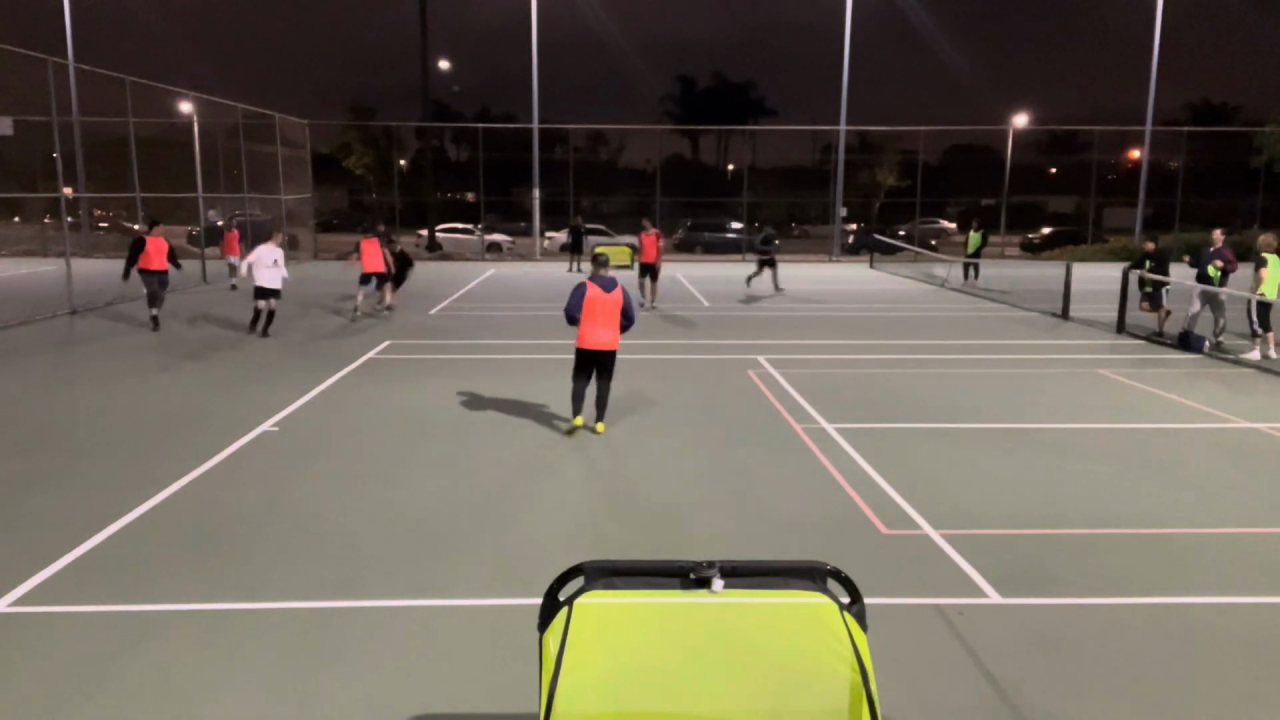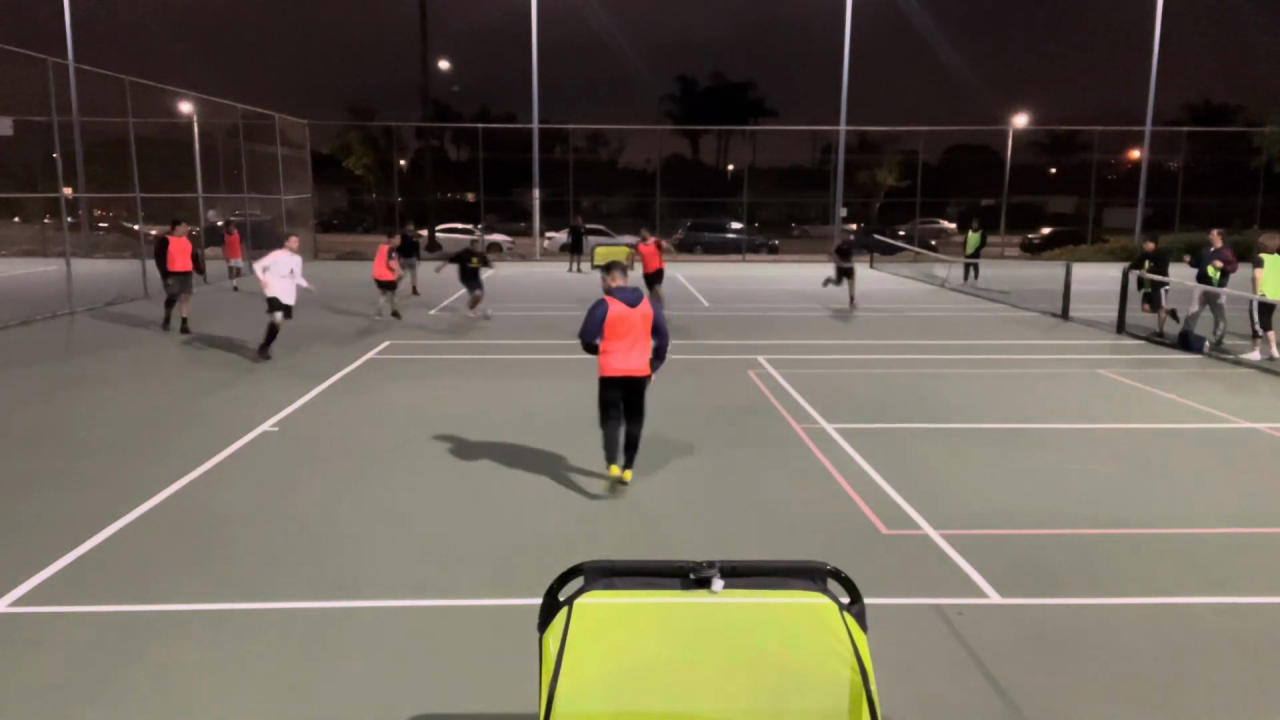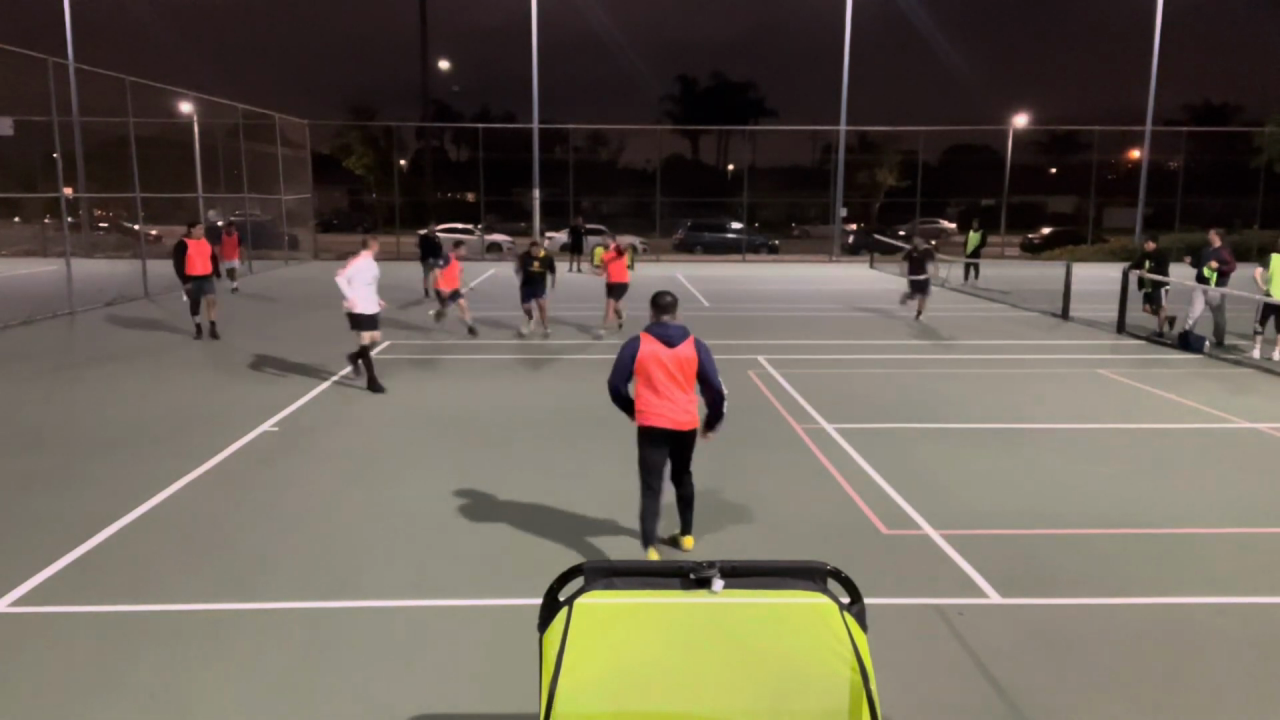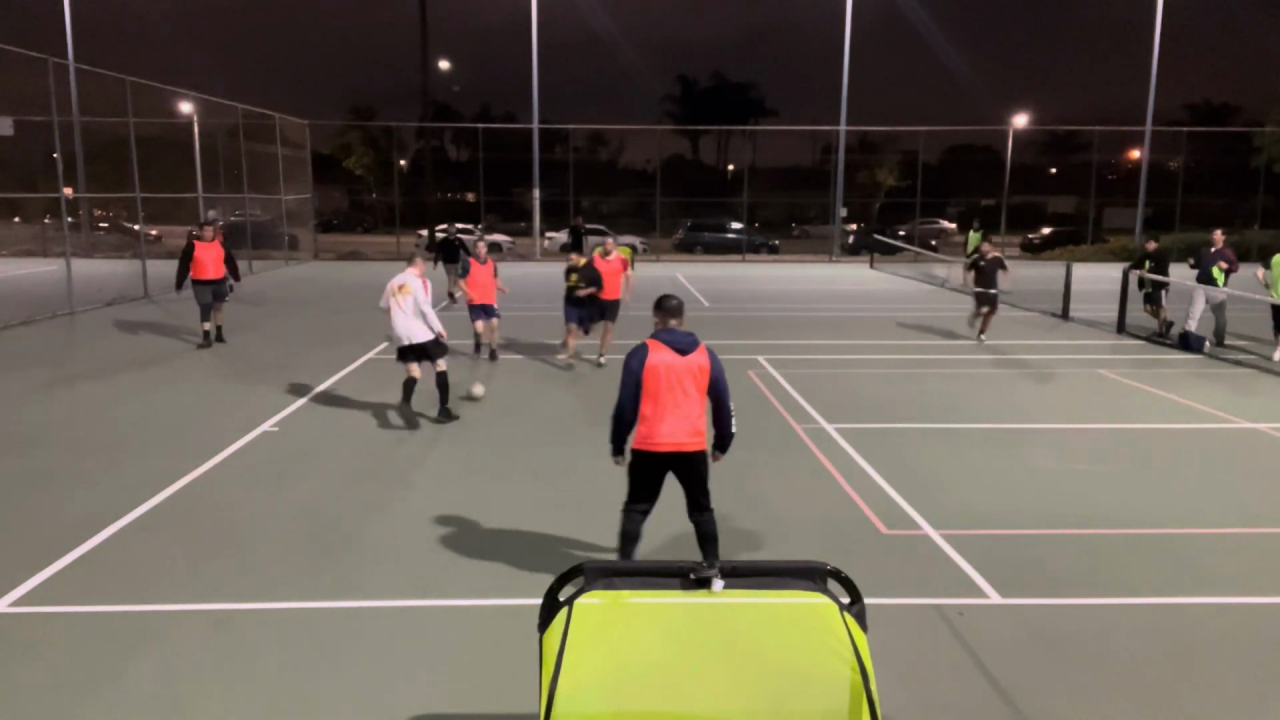
dt=0.7s
person 1, frame 1
left shoulder: (583, 288)
right shoulder: (620, 290)
left elbow: (570, 312)
right elbow: (630, 319)
left wrist: (576, 322)
left hip: (586, 344)
right hip: (610, 345)
left knee: (580, 380)
right knee: (603, 382)
left ankle: (577, 417)
right ankle: (600, 422)
person 1, frame 2
left shoulder: (602, 306)
right shoulder: (648, 304)
left elbow: (586, 339)
right elbow: (662, 337)
left wrist: (599, 351)
right wrist: (653, 365)
left hip: (611, 373)
right hip: (640, 372)
left knee: (611, 421)
right knee: (634, 421)
left ankle: (613, 467)
right ankle: (627, 469)
person 1, frame 3
left shoulder: (637, 344)
right shoulder: (696, 346)
left elbow: (616, 386)
right elbow: (716, 391)
left wrist: (633, 411)
right wrist: (712, 422)
left hip: (651, 425)
right hip: (686, 424)
left knee: (651, 488)
right knee: (682, 477)
left ankle: (651, 550)
right ankle: (686, 535)
person 1, frame 4
left shoulder: (642, 354)
right shoulder: (706, 355)
left elbow: (626, 406)
right elbow: (723, 404)
left wrist: (618, 446)
right wrist: (722, 444)
left hip: (651, 446)
right hip: (693, 446)
left knee: (636, 509)
right knee: (701, 511)
right ankle: (712, 569)
